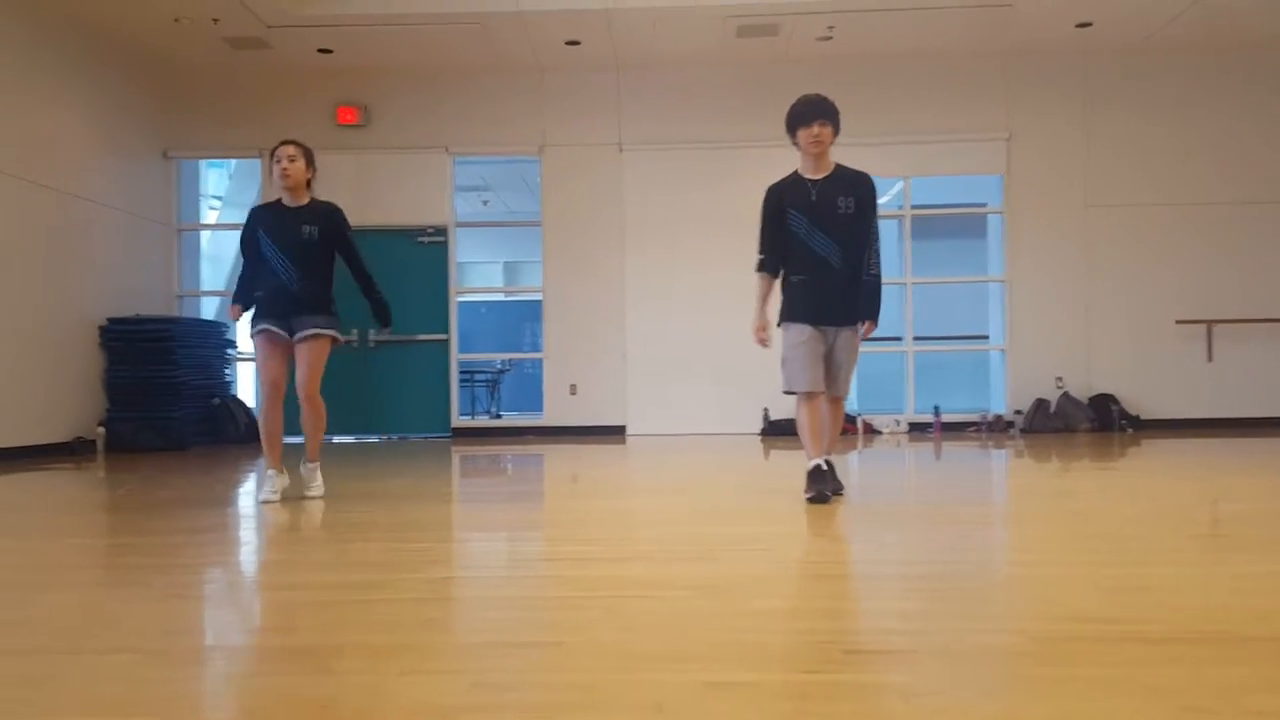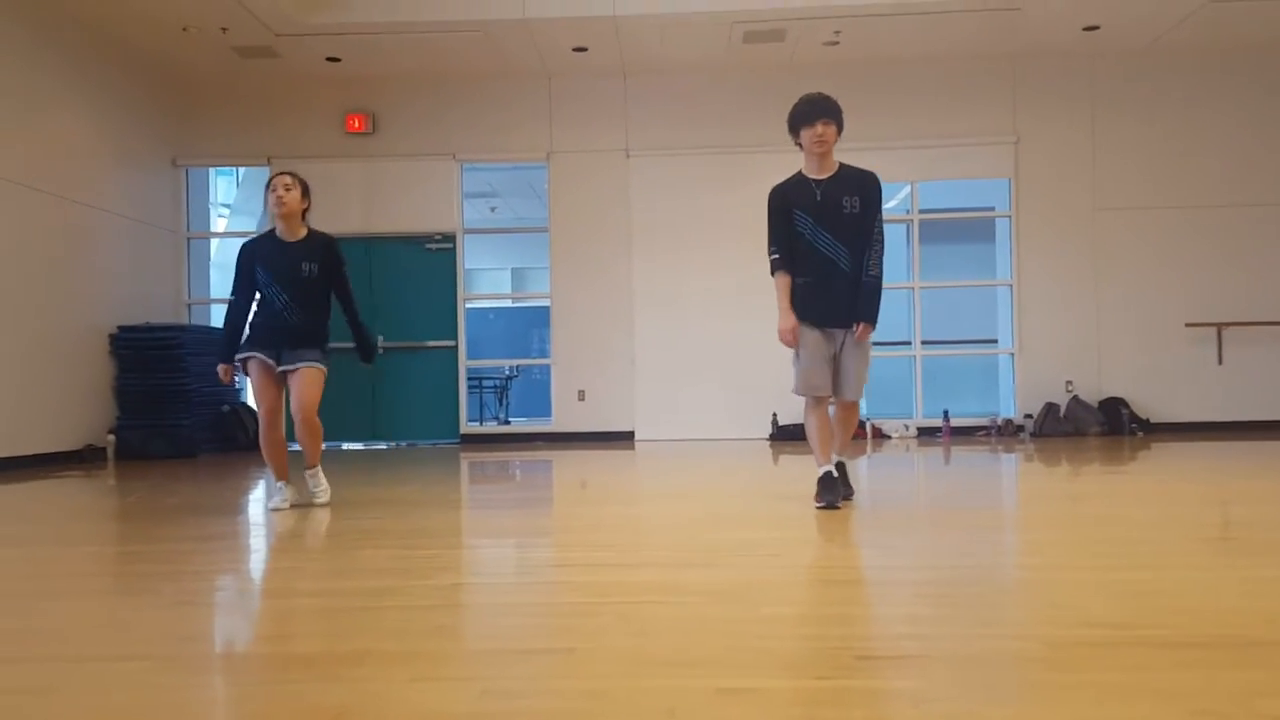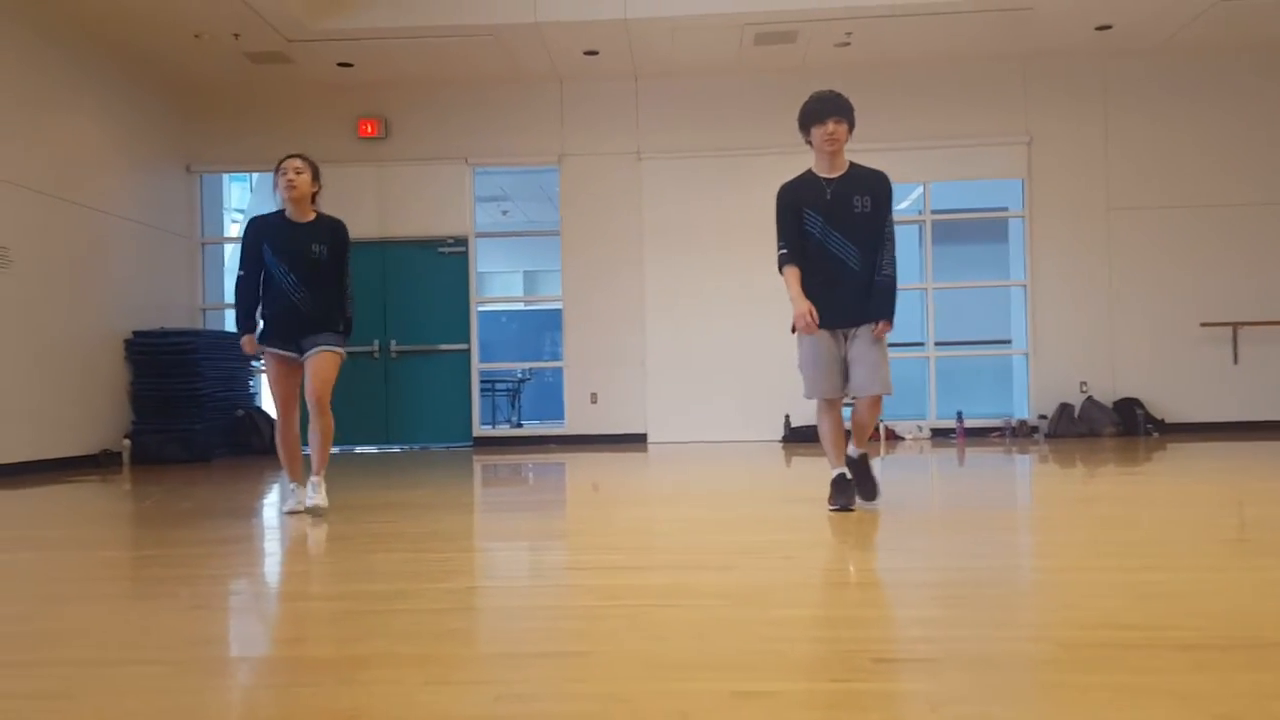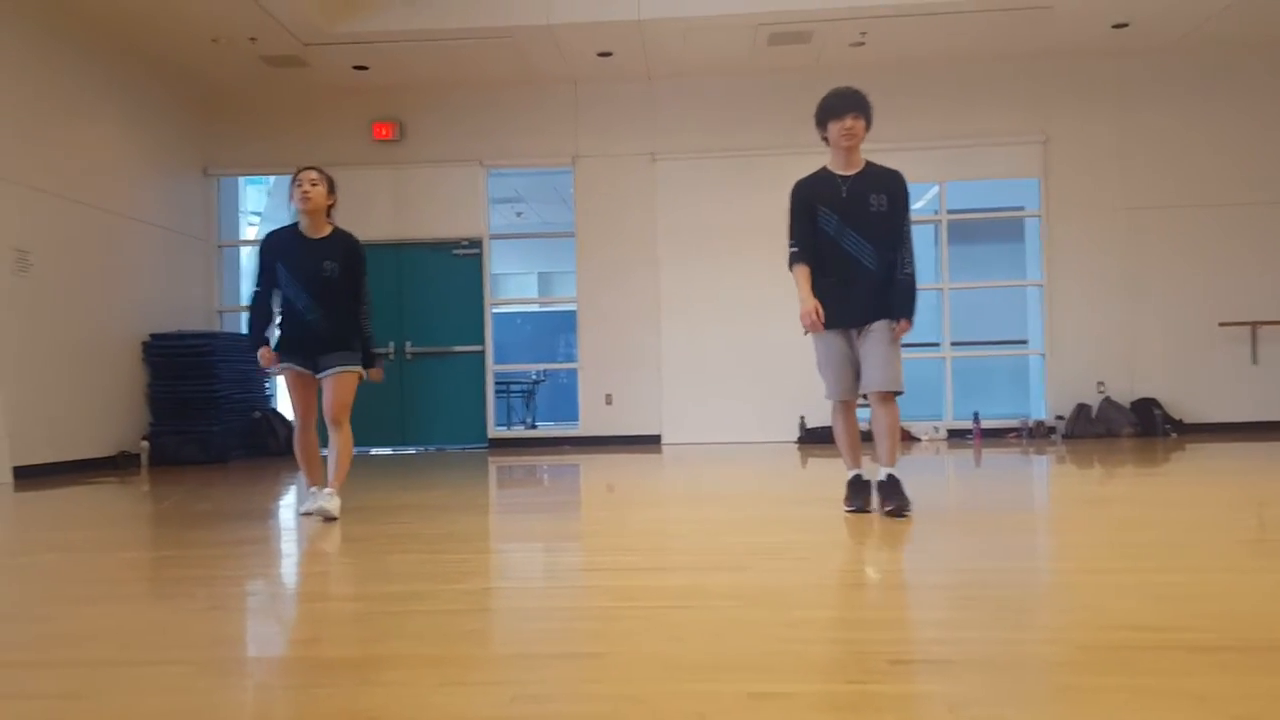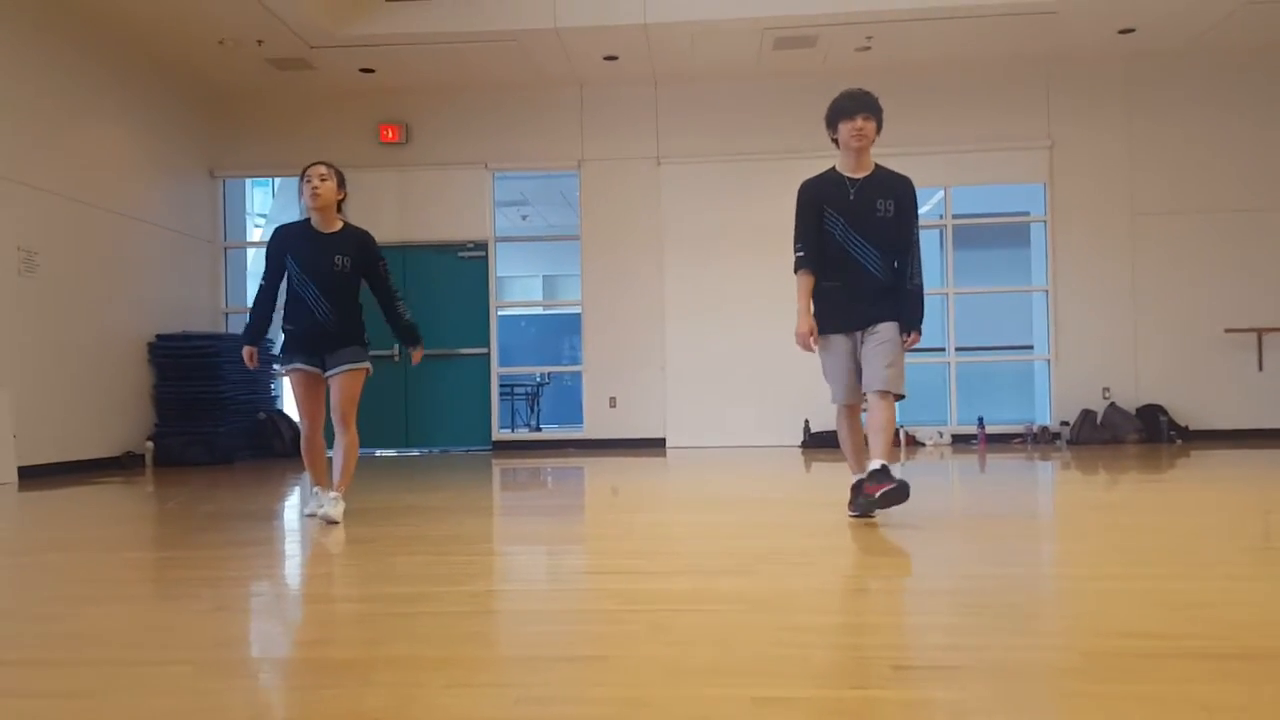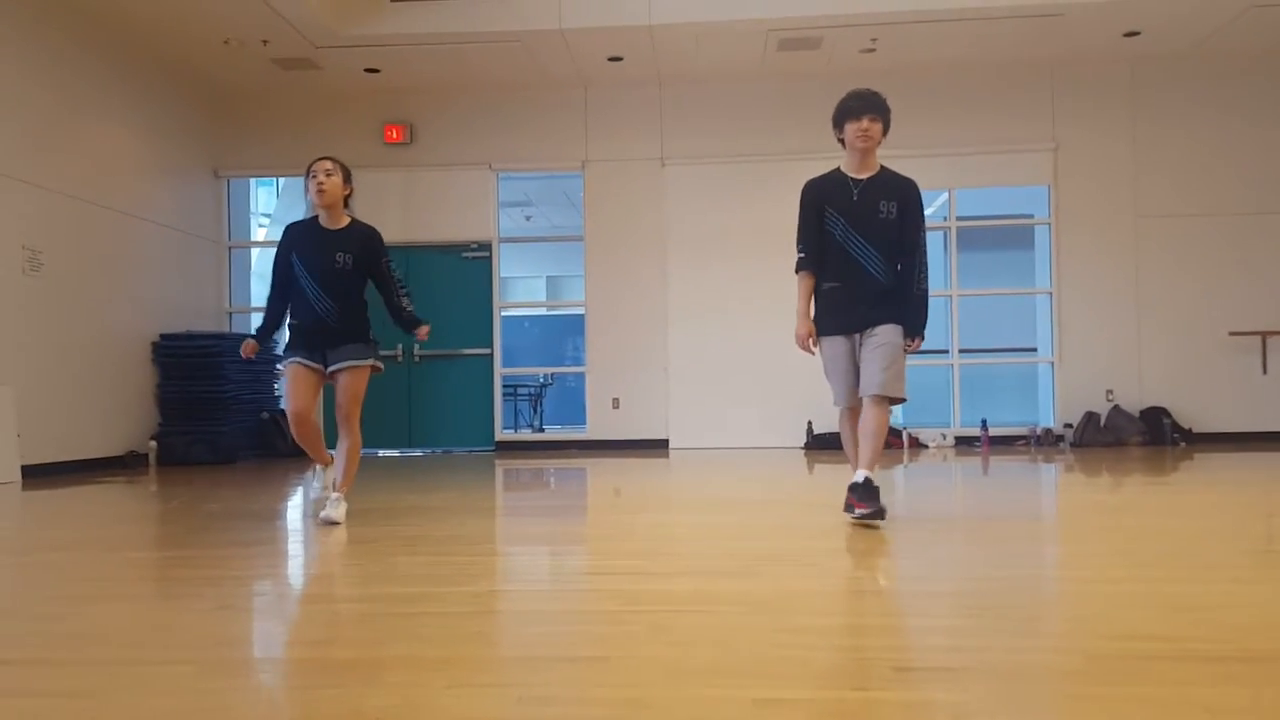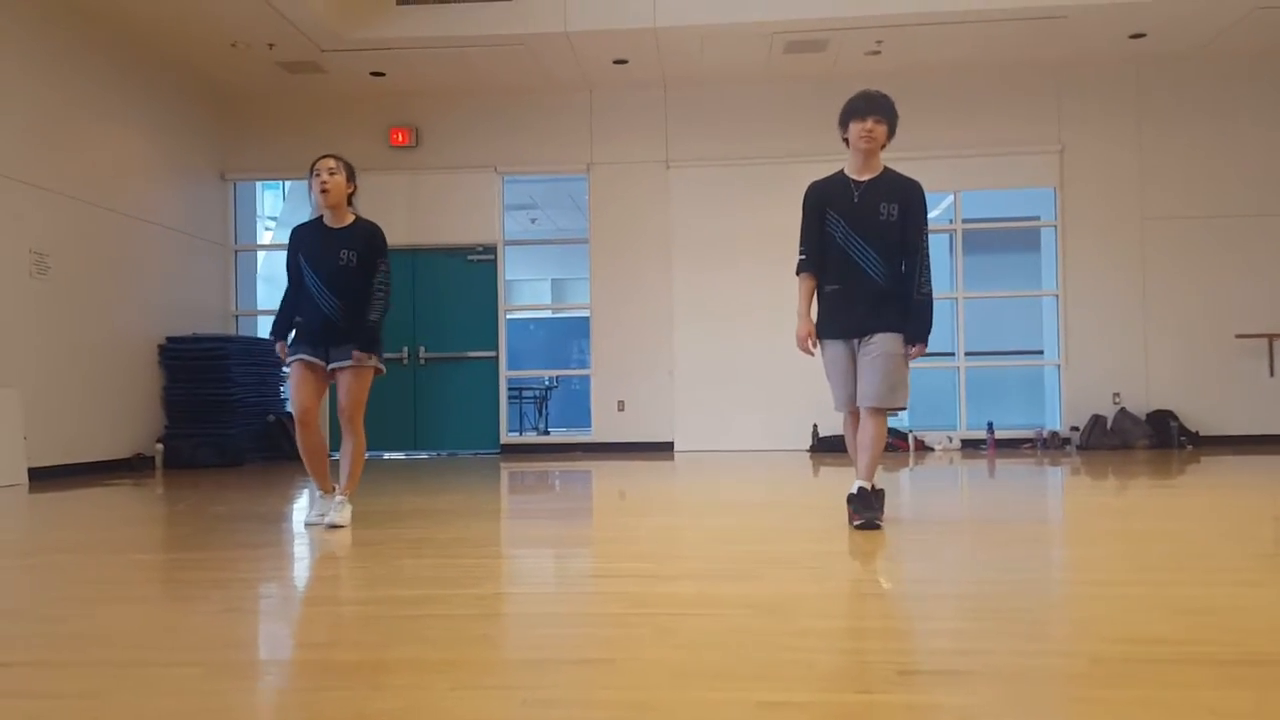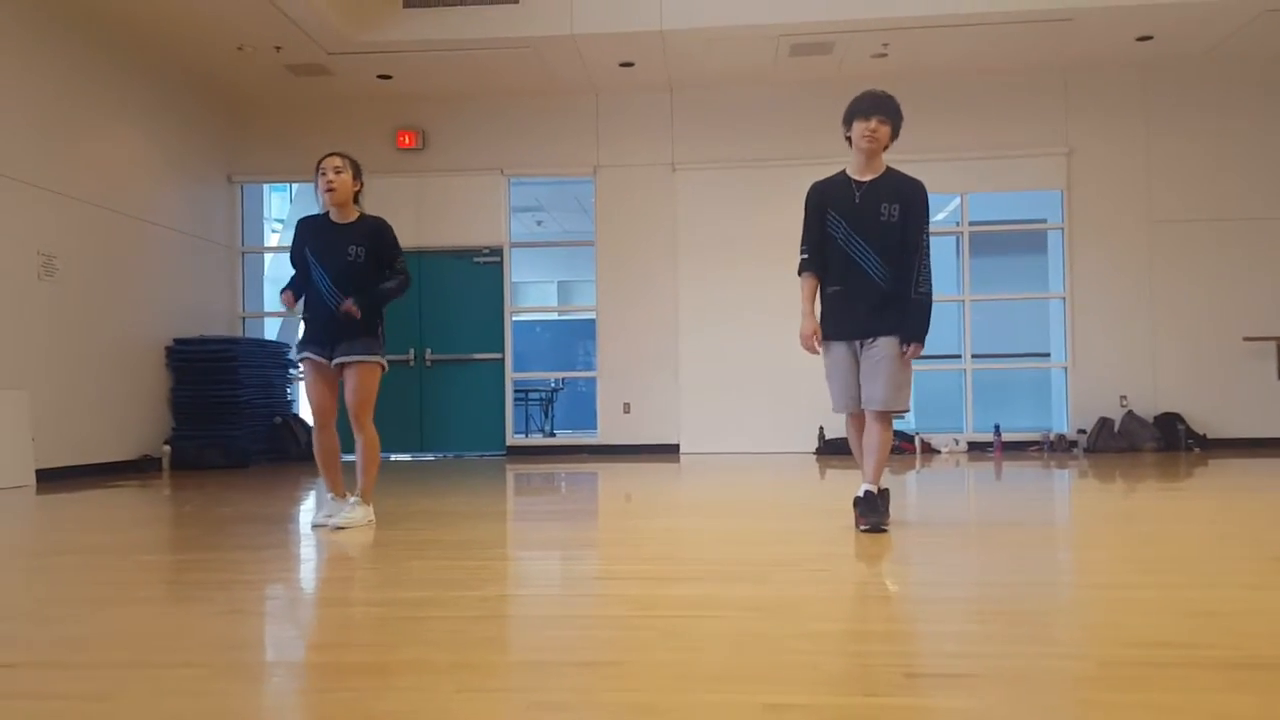
dt=0.2s
person 1, frame 1
left shoulder: (859, 185)
right shoulder: (780, 194)
left elbow: (869, 251)
right elbow: (769, 259)
left wrist: (870, 307)
right wrist: (760, 312)
left hip: (845, 310)
right hip: (799, 311)
left knee: (836, 393)
right knee: (807, 391)
left ankle: (827, 462)
right ankle: (816, 469)
person 1, frame 2
left shoulder: (865, 184)
right shoulder: (783, 195)
left elbow: (874, 251)
right elbow: (780, 259)
left wrist: (868, 310)
right wrist: (785, 312)
left hip: (851, 312)
right hip: (807, 314)
left knee: (849, 398)
right knee: (815, 395)
left ankle: (839, 462)
right ankle: (825, 476)
person 1, frame 3
left shoulder: (875, 184)
right shoulder: (792, 193)
left elbow: (885, 252)
right elbow: (788, 254)
left wrist: (884, 310)
right wrist: (798, 299)
left hip: (864, 313)
right hip: (817, 314)
left knee: (870, 395)
right knee: (828, 398)
left ankle: (856, 453)
right ankle: (840, 477)
person 1, frame 4
left shoulder: (890, 183)
right shoulder: (807, 190)
left elbow: (902, 250)
right elbow: (799, 252)
left wrist: (904, 308)
right wrist: (806, 297)
left hip: (879, 311)
right hip: (831, 314)
left knee: (882, 392)
right knee: (843, 399)
left ankle: (888, 478)
right ankle: (856, 479)
person 1, frame 5
left shoulder: (899, 188)
right shoulder: (813, 190)
left elbow: (910, 258)
right elbow: (805, 257)
left wrist: (912, 316)
right wrist: (804, 313)
left hip: (884, 313)
right hip: (834, 317)
left knee: (881, 392)
right knee: (847, 402)
left ankle: (880, 474)
right ankle: (859, 482)
person 1, frame 6
left shoulder: (903, 190)
right shoulder: (817, 191)
left elbow: (915, 261)
right elbow: (807, 259)
left wrist: (916, 322)
right wrist: (803, 315)
left hip: (886, 315)
right hip: (835, 318)
left knee: (876, 397)
right knee: (849, 404)
left ankle: (861, 485)
right ankle: (860, 485)
person 1, frame 7
left shoulder: (907, 192)
right shoulder: (820, 193)
left elbow: (918, 263)
right elbow: (809, 261)
left wrist: (918, 326)
right wrist: (803, 315)
left hip: (886, 321)
right hip: (836, 321)
left knee: (875, 406)
right knee: (851, 409)
left ankle: (860, 492)
right ankle: (870, 489)
person 1, frame 8
left shoulder: (909, 191)
right shoulder: (822, 193)
left elbow: (919, 263)
right elbow: (811, 261)
left wrist: (916, 326)
right wrist: (807, 314)
left hip: (888, 323)
right hip: (839, 322)
left knee: (880, 409)
right knee: (855, 411)
left ankle: (868, 494)
right ankle: (875, 489)
person 2, frame 1
left shoulder: (328, 214)
right shoulder: (260, 216)
left elbow: (354, 261)
right elbow: (251, 263)
left wrist: (378, 302)
right wrist: (240, 298)
left hip: (315, 312)
right hip: (270, 312)
left knee: (308, 391)
right knee: (270, 390)
left ankle: (312, 466)
right ankle: (275, 472)
person 2, frame 2
left shoulder: (324, 247)
right shoulder: (253, 249)
left elbow: (344, 297)
right elbow: (239, 301)
left wrist: (363, 341)
right wrist: (227, 352)
left hip: (307, 345)
right hip: (262, 343)
left knee: (303, 413)
right knee: (268, 418)
left ankle: (313, 472)
right ankle: (282, 484)
person 2, frame 3
left shoulder: (334, 230)
right shoulder: (259, 228)
left elbow: (342, 284)
right elbow: (247, 281)
left wrist: (345, 329)
right wrist: (246, 329)
left hip: (323, 331)
right hip: (278, 331)
left knee: (318, 399)
right knee: (285, 413)
left ankle: (318, 480)
right ankle: (295, 485)
person 2, frame 4
left shoulder: (348, 245)
right shoulder: (276, 243)
left elbow: (360, 304)
right elbow: (260, 297)
left wrist: (369, 356)
right wrist: (261, 341)
left hip: (340, 347)
right hip: (295, 346)
left knee: (336, 419)
right knee: (304, 422)
left ankle: (331, 494)
right ankle: (314, 490)
person 2, frame 5
left shoulder: (360, 241)
right shoulder: (285, 237)
left elbow: (385, 291)
right elbow: (268, 290)
left wrist: (410, 336)
right wrist: (252, 337)
left hip: (347, 344)
right hip: (301, 344)
left knee: (344, 420)
right knee: (310, 425)
left ankle: (337, 496)
right ankle: (319, 490)
person 2, frame 6
left shoulder: (365, 237)
right shoulder: (294, 235)
left elbow: (389, 285)
right elbow: (280, 289)
left wrist: (412, 323)
right wrist: (261, 334)
left hip: (351, 340)
right hip: (304, 341)
left knee: (347, 419)
right knee: (298, 415)
left ankle: (338, 497)
right ankle: (324, 465)
person 2, frame 7
left shoulder: (369, 234)
right shoulder: (301, 235)
left elbow: (380, 289)
right elbow: (295, 288)
left wrist: (370, 338)
right wrist: (280, 332)
left hip: (353, 340)
right hip: (309, 339)
left knee: (350, 420)
right knee: (303, 415)
left ankle: (344, 499)
right ankle: (324, 493)
person 2, frame 8
left shoulder: (376, 229)
right shoulder: (307, 228)
left elbow: (401, 278)
left wrist: (369, 301)
right wrist: (290, 291)
left hip: (361, 336)
right hip: (317, 335)
left knee: (360, 417)
right knee: (322, 420)
left ankle: (362, 502)
right ankle: (335, 497)
